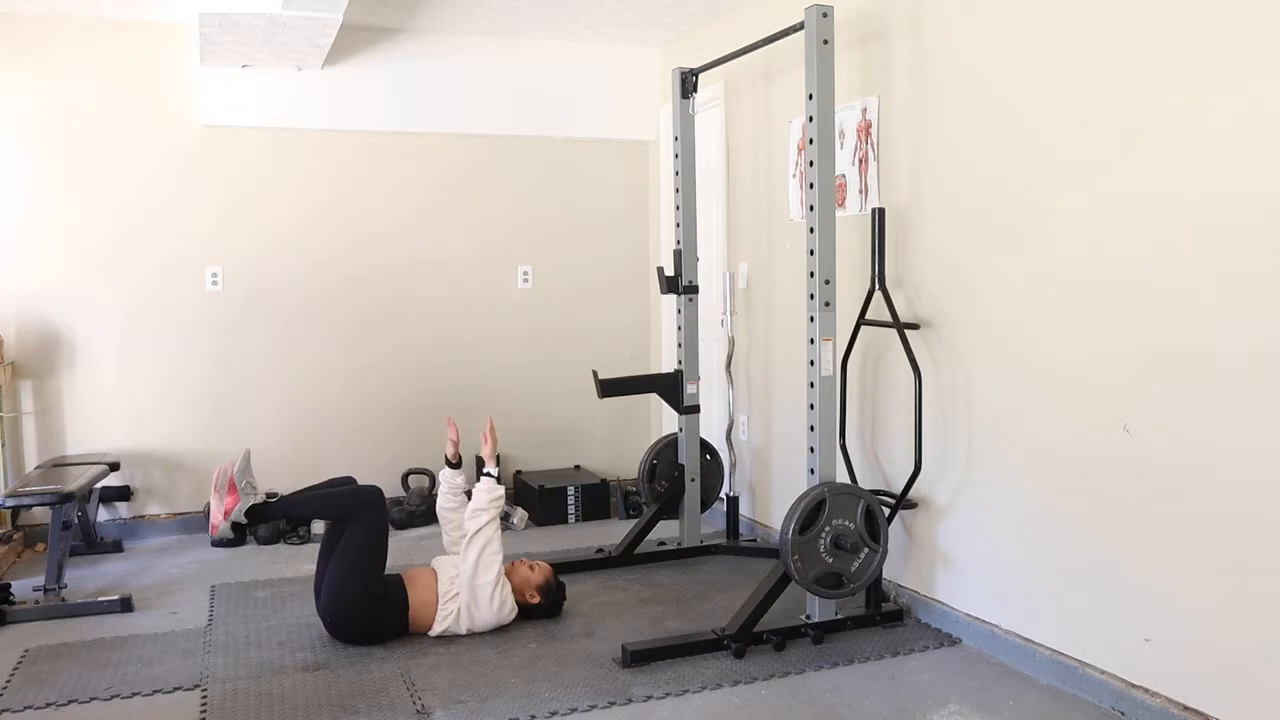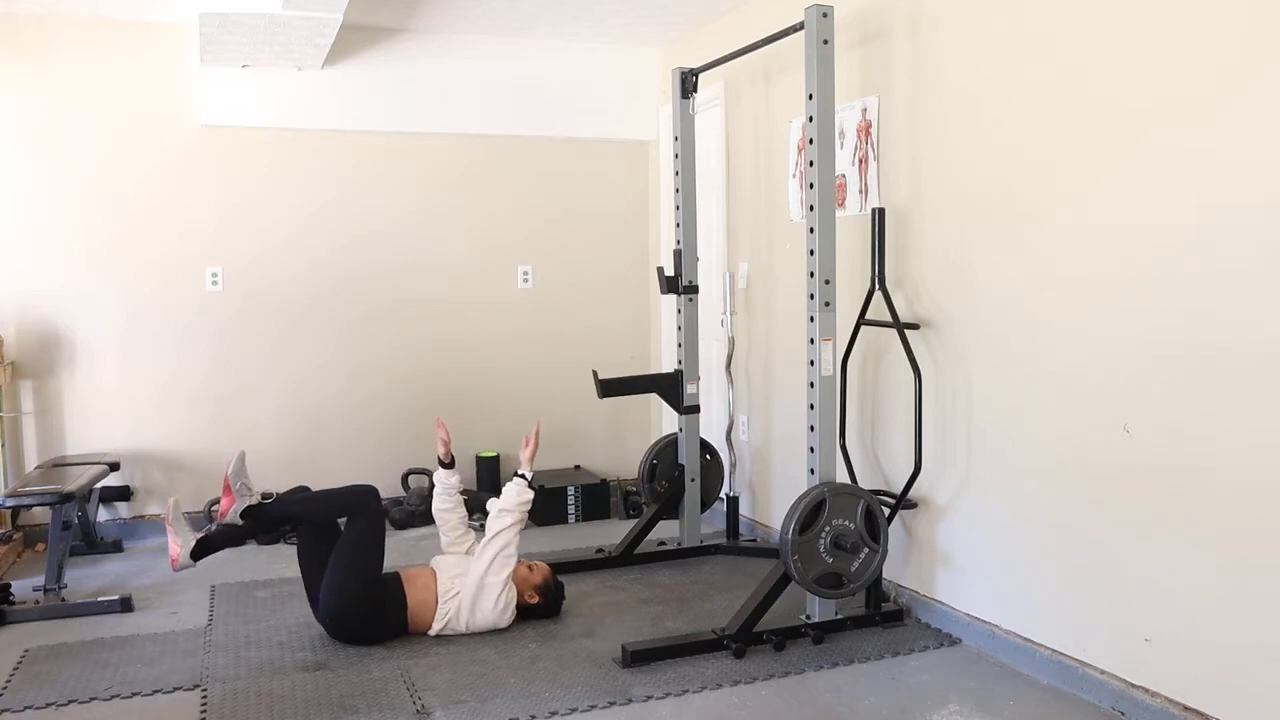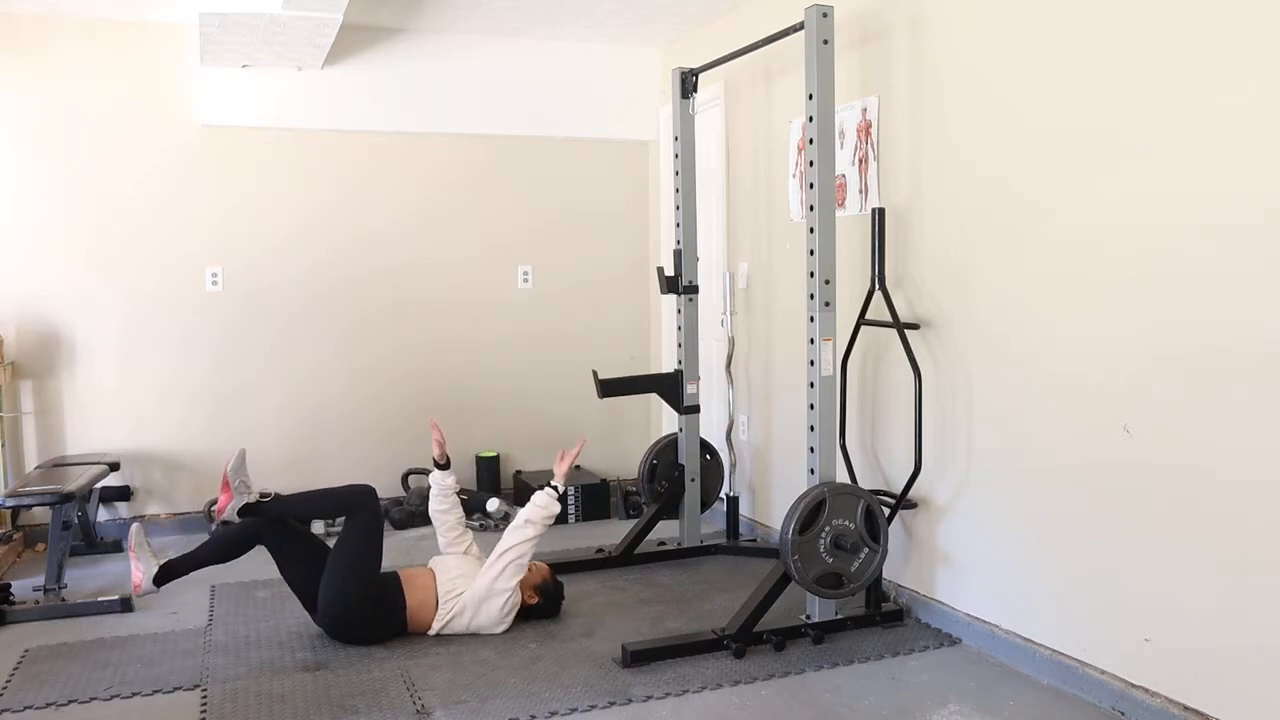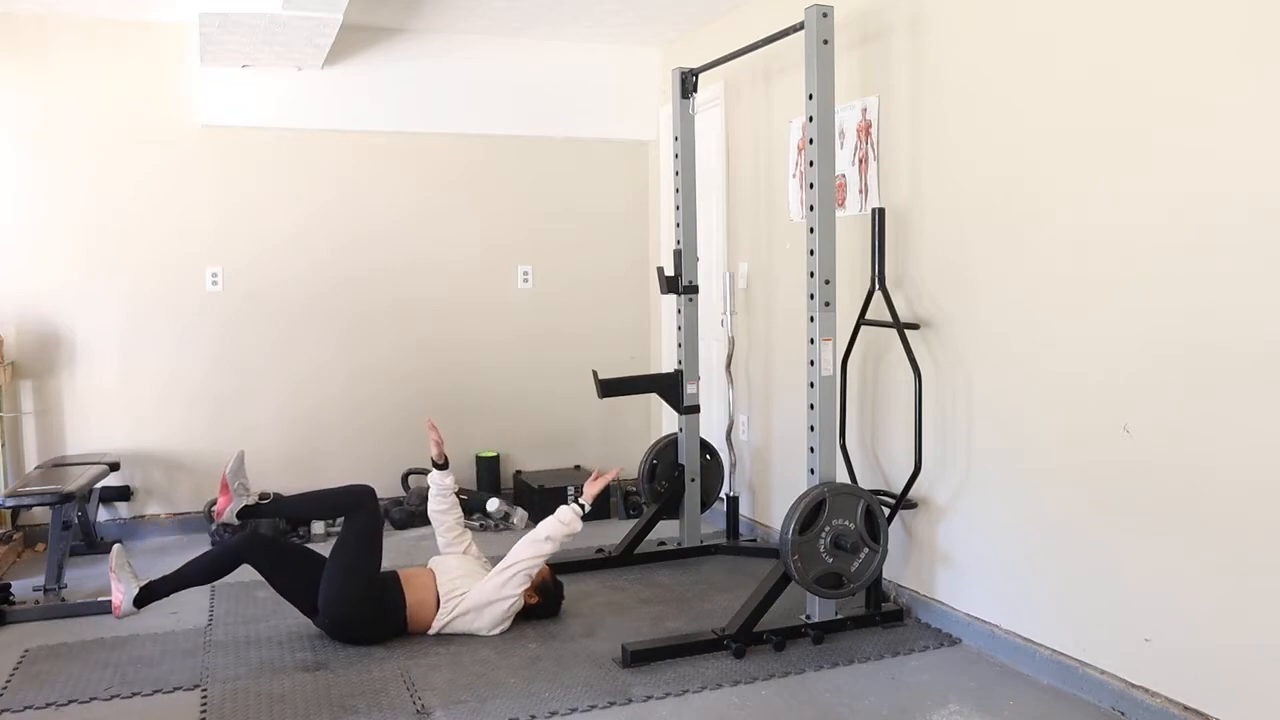
dt=0.4s
person 1, frame 1
left shoulder: (496, 604)
right shoulder: (479, 575)
left elbow: (480, 530)
right elbow: (458, 528)
left wrist: (490, 468)
right wrist: (454, 463)
left hip: (354, 614)
right hip: (348, 603)
left knee: (369, 498)
right knee: (349, 488)
left ankle: (251, 508)
right ankle: (237, 517)
person 1, frame 2
left shoulder: (498, 604)
right shoulder: (474, 570)
left elbow: (502, 532)
right elbow: (454, 527)
left wrist: (523, 474)
right wrist: (446, 463)
left hip: (355, 615)
right hip: (347, 603)
left knee: (366, 498)
right knee: (304, 497)
left ankle: (250, 509)
right ankle: (195, 548)
person 1, frame 3
left shoulder: (500, 605)
right shoulder: (478, 572)
left elbow: (522, 537)
right elbow: (452, 527)
left wrist: (555, 488)
right wrist: (442, 465)
left hip: (356, 615)
right hip: (346, 605)
left knee: (363, 498)
right knee: (267, 526)
left ankle: (246, 505)
right ankle: (159, 575)
person 1, frame 4
left shoulder: (499, 605)
right shoulder: (477, 570)
left elbow: (536, 546)
right elbow: (449, 526)
left wrist: (580, 505)
right wrist: (440, 465)
left hip: (358, 615)
right hip: (349, 604)
left knee: (363, 497)
right knee: (251, 546)
left ankle: (249, 504)
right ankle: (140, 596)
